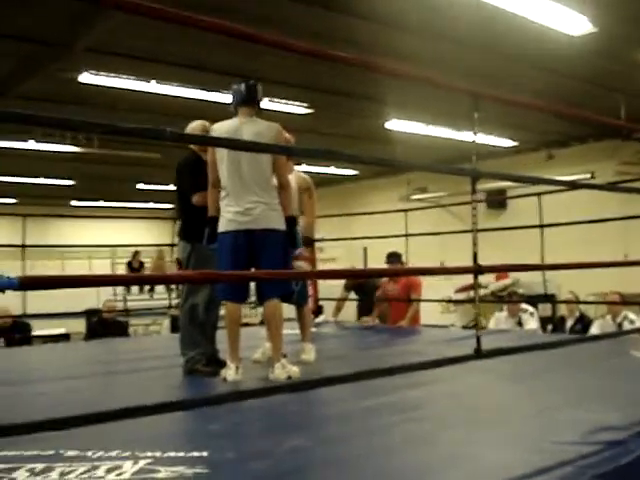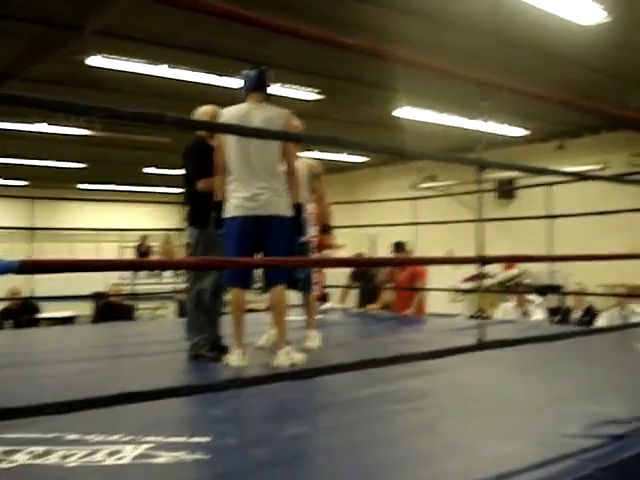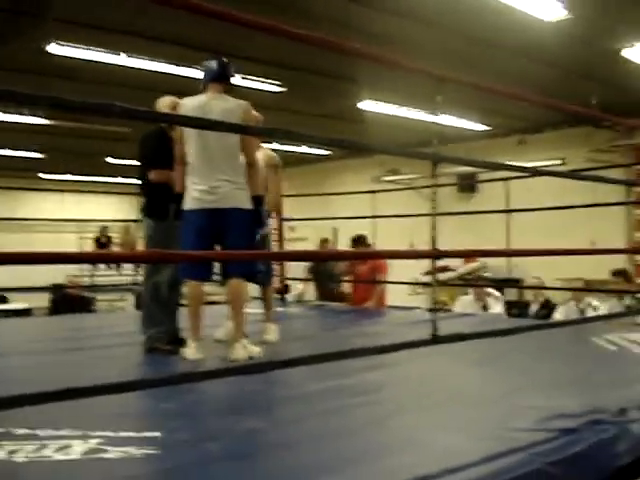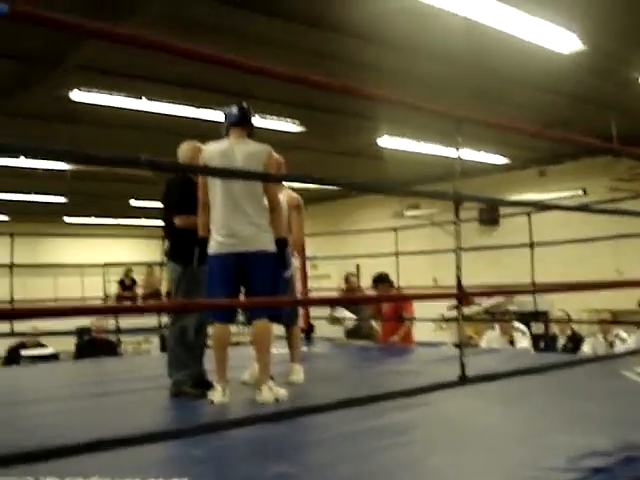
dt=0.3s
person 1, frame 1
left shoulder: (216, 132)
right shoulder: (273, 131)
left elbow: (213, 183)
right elbow: (283, 183)
left wrist: (212, 221)
right wrist: (291, 221)
left hip: (231, 222)
right hip: (269, 221)
left knee: (232, 297)
right knee: (272, 294)
left ankle: (234, 364)
right ankle: (278, 362)
person 1, frame 2
left shoulder: (226, 116)
right shoulder: (283, 117)
left elbow: (221, 168)
right elbow: (290, 169)
left wrist: (219, 204)
right wrist: (297, 208)
left hip: (238, 208)
right hip: (276, 207)
left knee: (238, 282)
right knee: (277, 280)
left ankle: (238, 349)
right ankle: (282, 349)
person 1, frame 3
left shoulder: (185, 107)
right shoulder: (243, 109)
left elbow: (180, 160)
right elbow: (251, 161)
left wrist: (178, 196)
left hip: (197, 200)
right hip: (235, 201)
left knee: (195, 274)
right knee: (235, 273)
left ankle: (194, 343)
right ankle: (238, 342)
person 1, frame 4
left shoulder: (207, 153)
right shoulder: (265, 153)
left elbow: (203, 205)
right elbow: (274, 204)
left wrist: (202, 240)
right wrist: (282, 242)
left hip: (221, 245)
right hip: (259, 244)
left knee: (221, 318)
right knee: (260, 314)
left ankle: (220, 386)
right ankle: (264, 384)
person 2, frame 1
left shoulder: (207, 164)
right shoulder: (189, 162)
right elbow: (199, 197)
right hip: (196, 238)
left knee: (210, 299)
right knee: (196, 299)
left ankle: (208, 353)
right ankle: (194, 358)
person 2, frame 2
left shoulder: (215, 150)
right shoulder: (196, 147)
right elbow: (203, 183)
left hip: (217, 222)
right hip: (204, 223)
left knee: (216, 284)
right knee: (202, 284)
left ankle: (211, 339)
right ankle: (199, 342)
person 2, frame 3
left shoulder: (174, 141)
right shoulder: (154, 137)
right elbow: (155, 174)
left hip: (175, 213)
right hip: (161, 214)
left knee: (173, 277)
right knee: (159, 276)
left ankle: (168, 331)
right ankle: (155, 336)
person 2, frame 4
left shoulder: (195, 185)
right shoulder: (179, 182)
right elbow: (181, 219)
left hip: (198, 257)
right hip: (185, 258)
left knee: (198, 320)
right knee: (184, 319)
left ankle: (194, 375)
right ankle: (181, 379)
person 3, frame 1
left shoulder: (301, 180)
left elbow: (309, 216)
left wrist: (306, 246)
left knee: (300, 297)
left ankle: (307, 343)
right ankle: (271, 343)
person 3, frame 2
left shoulder: (309, 166)
left elbow: (322, 201)
left wrist: (324, 231)
left knee: (304, 282)
left ankle: (312, 330)
right ankle: (276, 330)
person 3, frame 3
left shoulder: (268, 157)
left elbow: (274, 193)
left wrist: (261, 216)
left hip: (257, 221)
left knee: (263, 276)
left ankle: (270, 323)
right ankle: (234, 321)
person 3, frame 4
left shoulder: (291, 199)
left elbow: (297, 235)
left wrist: (285, 256)
left knee: (289, 318)
left ankle: (296, 364)
right ankle: (259, 364)
